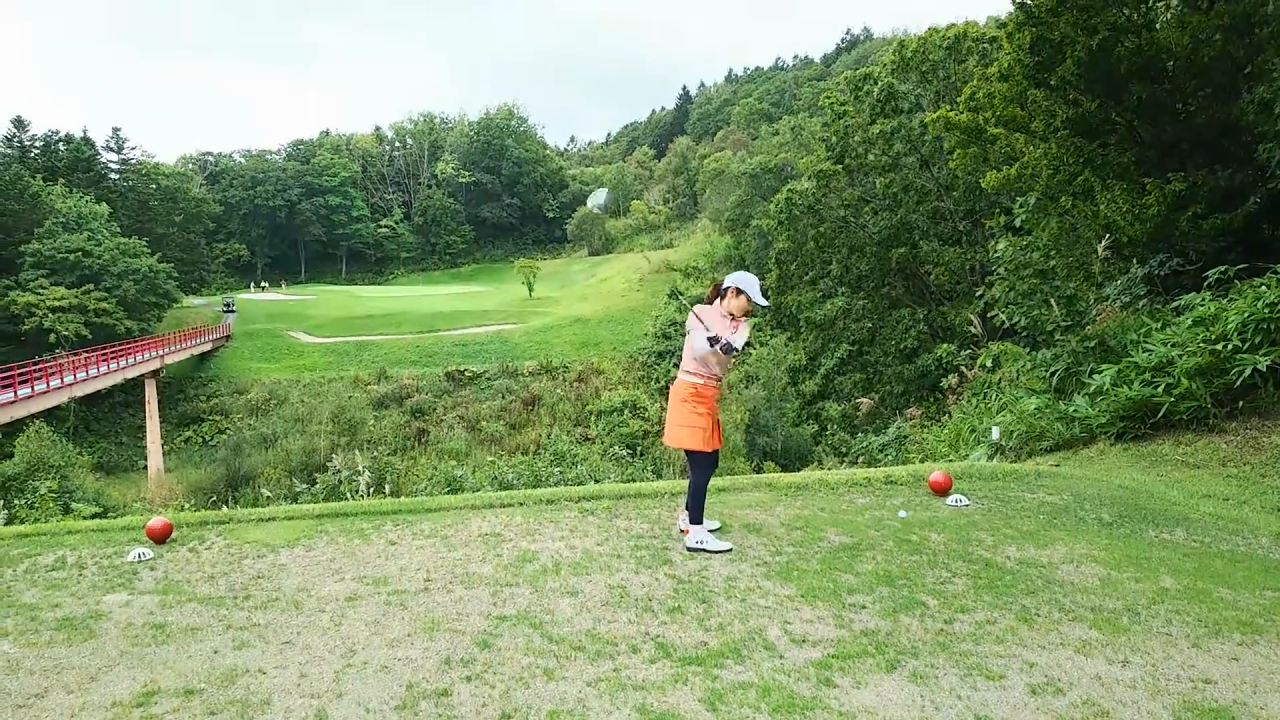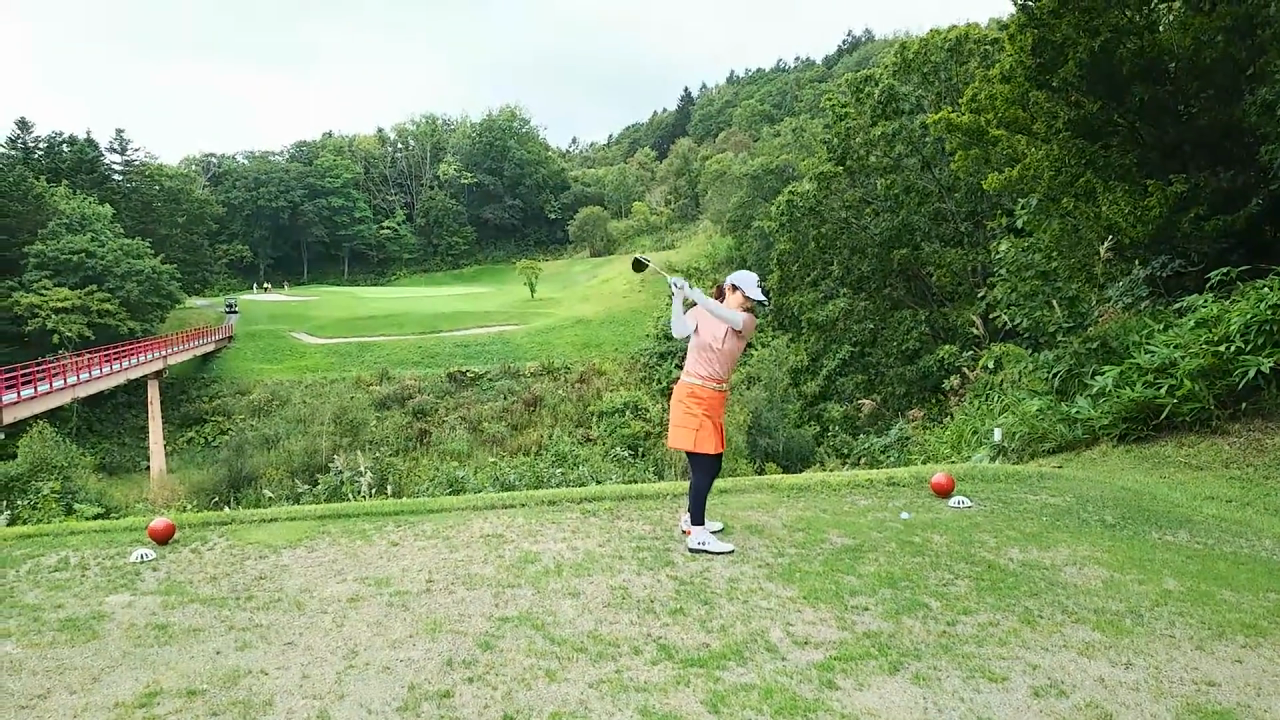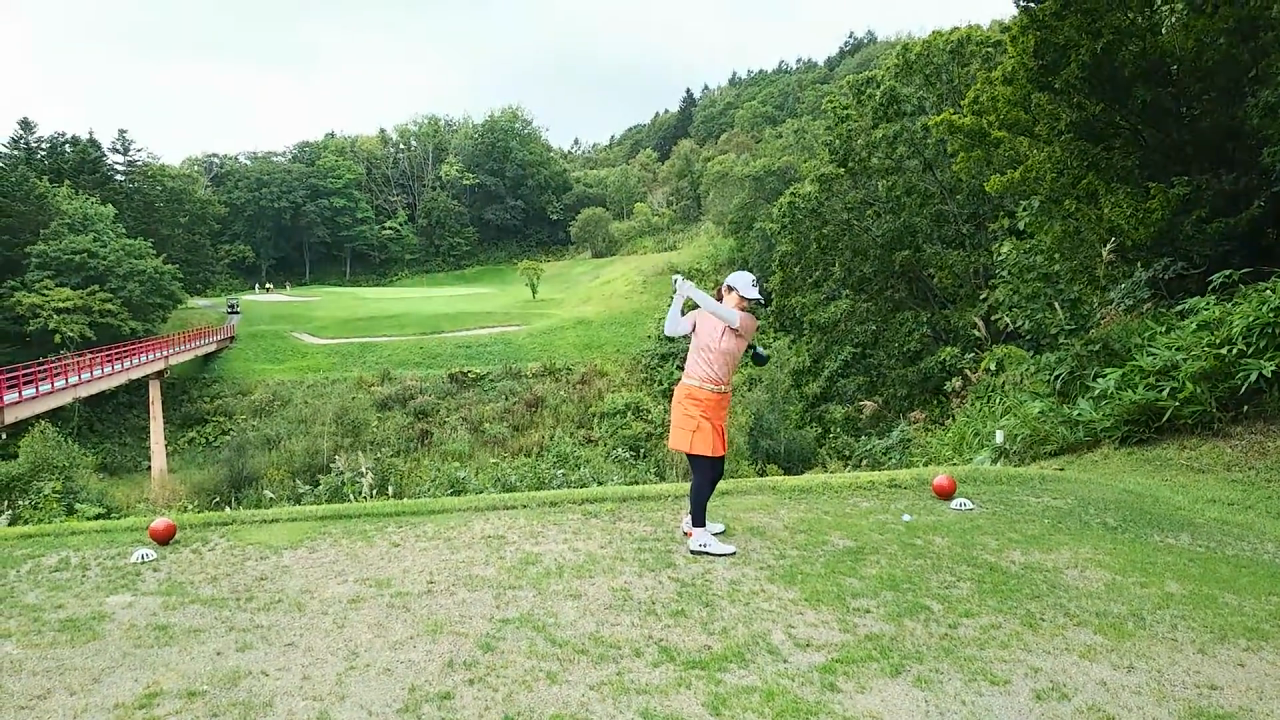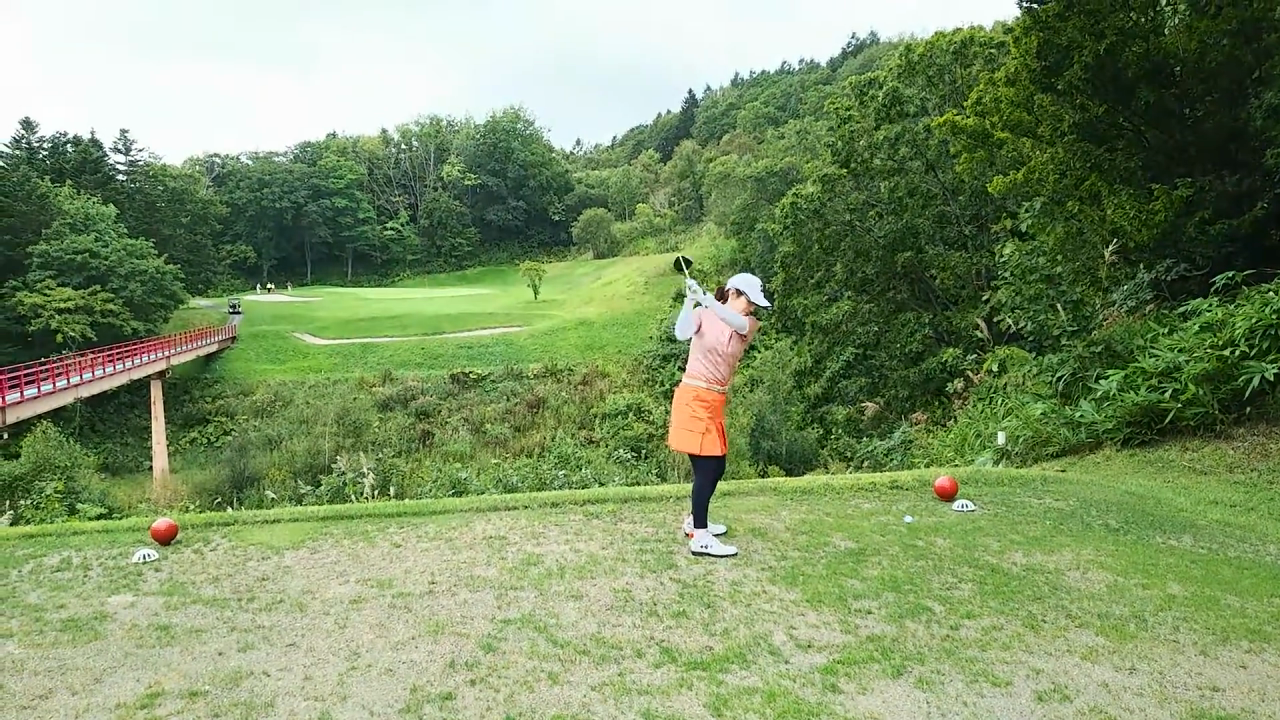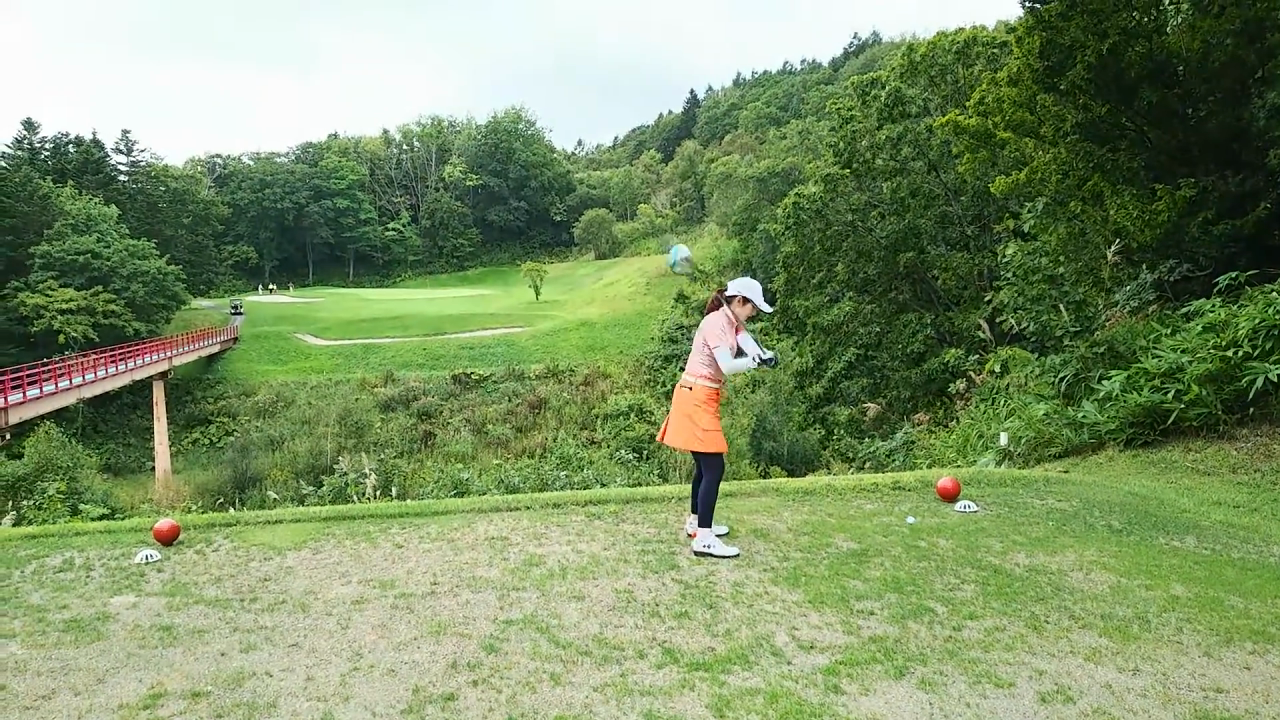
dt=0.2s
person 1, frame 1
left shoulder: (741, 324)
right shoulder: (701, 311)
left elbow: (738, 341)
right elbow: (698, 350)
left wrist: (728, 343)
right wrist: (707, 340)
left hip: (710, 397)
right hip: (690, 394)
left knee: (709, 462)
right knee: (701, 464)
left ankle: (689, 517)
right ankle: (695, 534)
person 1, frame 2
left shoulder: (748, 322)
right shoulder: (700, 313)
left elbow: (725, 315)
right elbow: (679, 332)
left wrist: (692, 293)
right wrist: (679, 297)
left hip: (717, 398)
right hip: (692, 395)
left knee: (713, 465)
right knee: (702, 466)
left ankle: (692, 518)
right ankle: (697, 535)
person 1, frame 3
left shoulder: (748, 323)
right shoulder: (700, 316)
left elbow: (723, 313)
right elbow: (671, 330)
left wrist: (691, 291)
right wrist: (679, 296)
left hip: (719, 401)
right hip: (693, 398)
left knee: (715, 468)
right knee: (703, 469)
left ankle: (693, 520)
right ankle: (698, 537)
person 1, frame 4
left shoulder: (747, 324)
right shoulder: (701, 314)
left elbow: (739, 325)
right elbow: (681, 334)
left wrist: (705, 299)
right wrist: (691, 301)
left hip: (715, 402)
right hip: (694, 398)
left knee: (715, 466)
right knee: (706, 468)
left ankle: (695, 521)
right ankle: (700, 537)
person 1, frame 5
left shoulder: (733, 323)
right shoulder: (716, 323)
left elbow: (747, 343)
right elbow: (727, 366)
left wrist: (760, 354)
right wrist: (754, 359)
left hip: (699, 397)
right hip: (698, 397)
left knee: (705, 464)
right knee: (713, 467)
left ankle: (696, 521)
right ankle: (704, 538)
